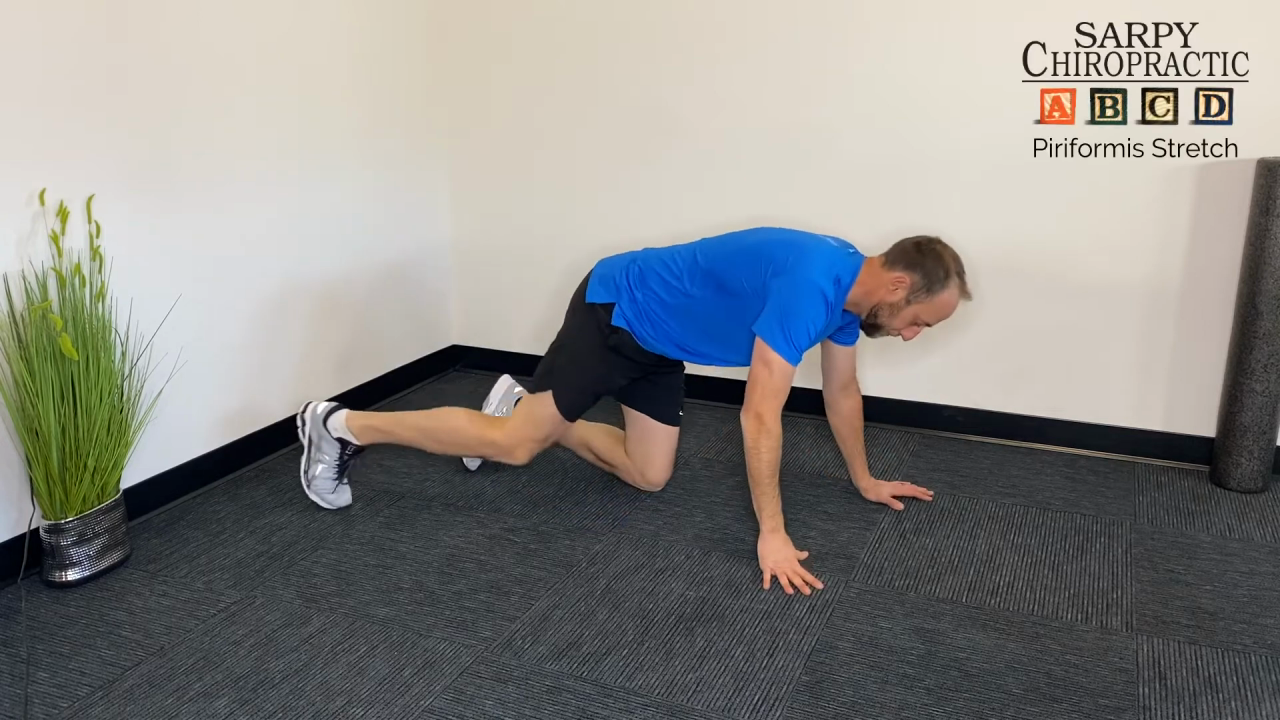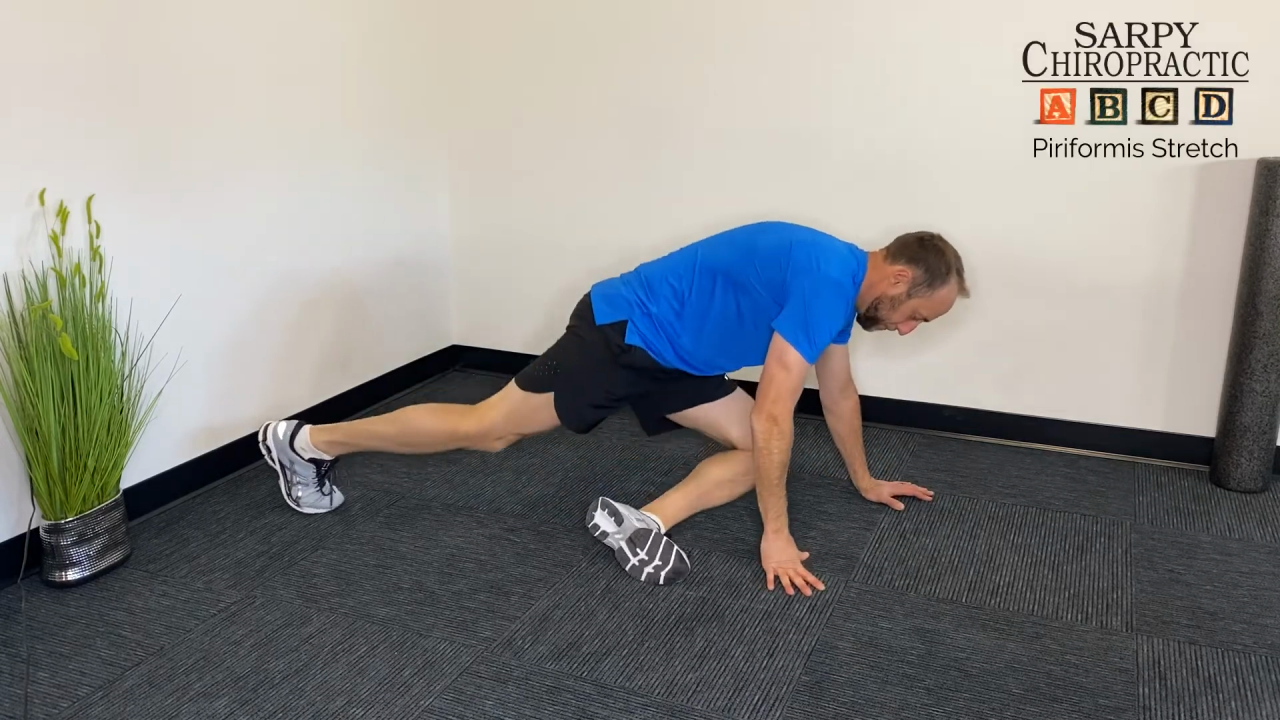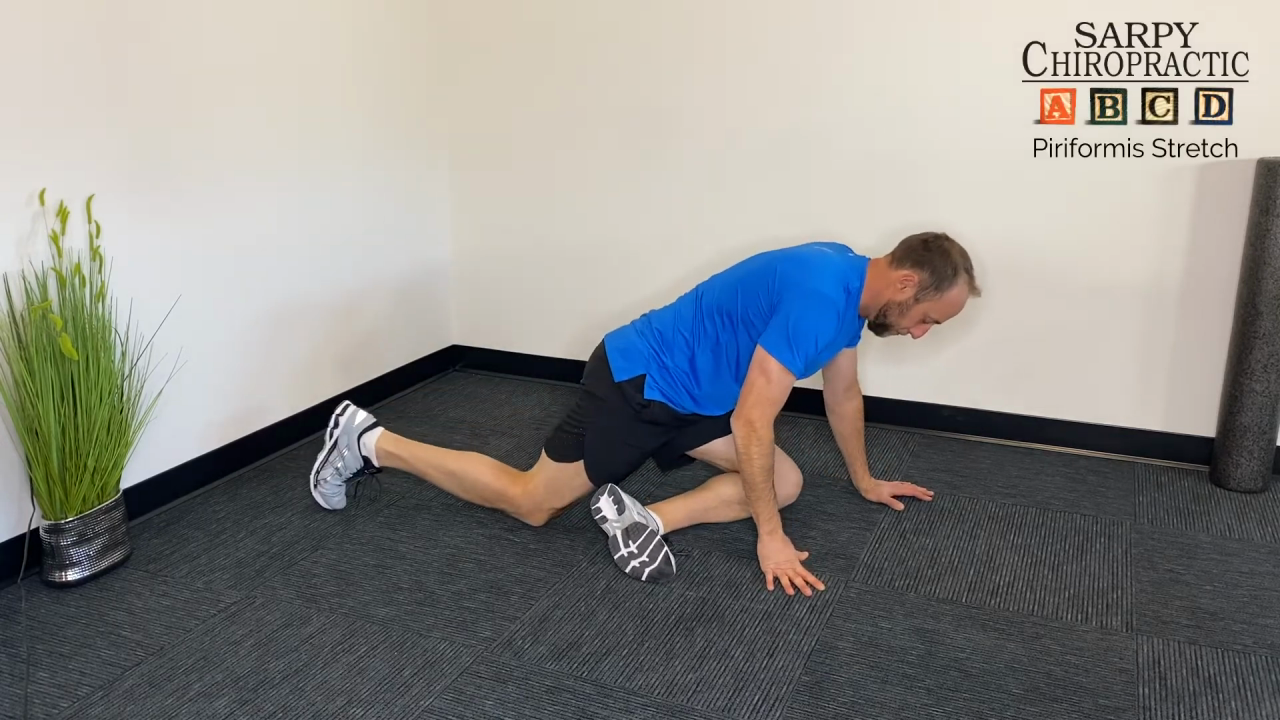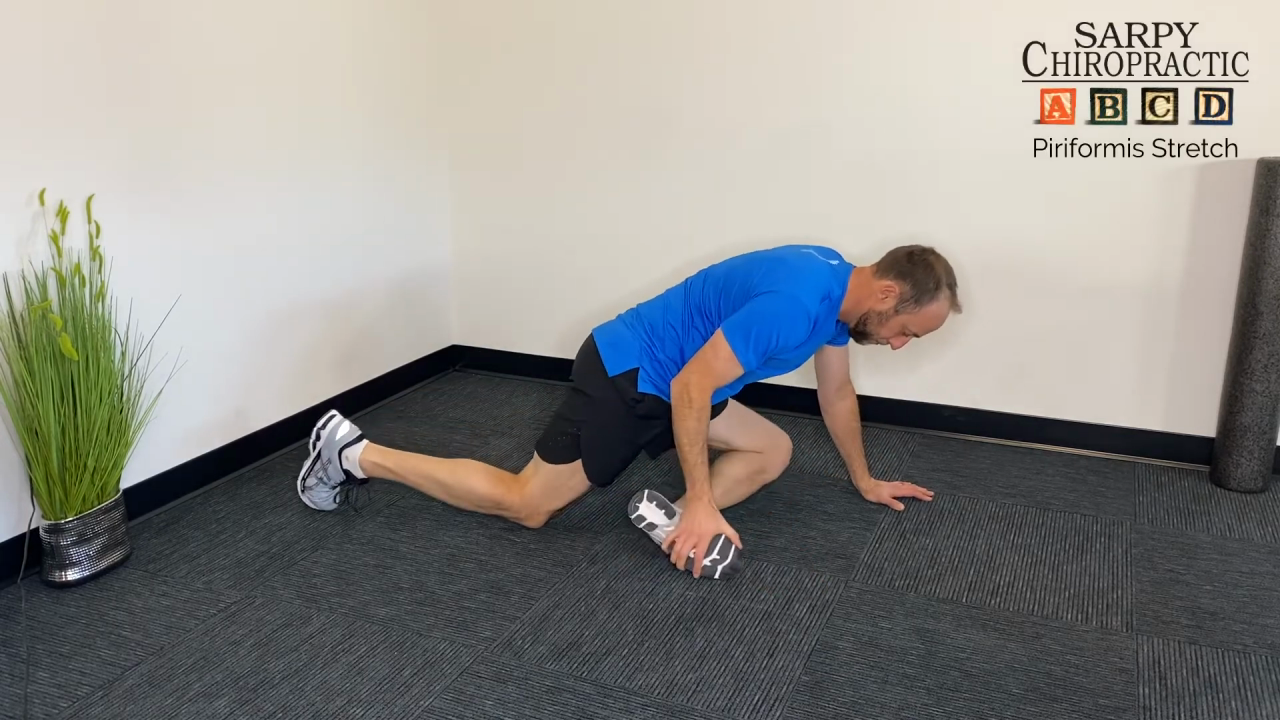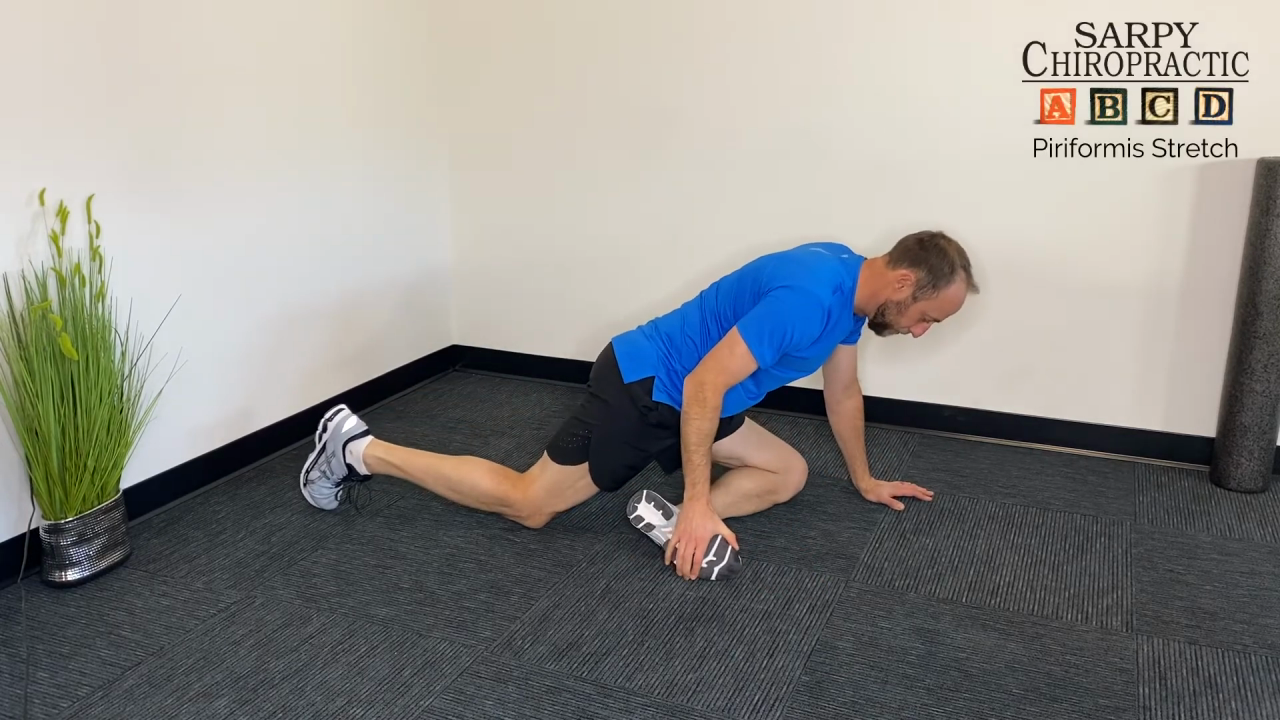
dt=1s
person 1, frame 1
left shoulder: (850, 288)
right shoulder: (811, 284)
left elbow: (842, 392)
right elbow: (760, 418)
left wrist: (864, 480)
right wrist: (772, 535)
left hip: (654, 336)
right hip: (617, 311)
left knee: (648, 475)
right knee: (516, 444)
left ankle: (523, 403)
right ankle: (342, 425)
person 1, frame 2
left shoulder: (841, 282)
right shoulder: (828, 282)
left elbow: (839, 392)
right elbow: (773, 417)
left wrist: (865, 481)
right wrist: (776, 536)
left hip: (666, 352)
right hip: (623, 332)
left knee: (759, 453)
right knee: (487, 430)
left ankle: (643, 523)
right ankle: (306, 443)
person 1, frame 3
left shoulder: (849, 284)
right shoulder: (820, 296)
left elbow: (843, 392)
right elbow: (751, 422)
left wrist: (865, 481)
right wrist: (770, 537)
left hip: (680, 393)
right hip: (636, 382)
left knee: (785, 482)
right knee: (529, 503)
left ankle: (642, 519)
right ankle: (371, 442)
person 1, frame 4
left shoulder: (838, 285)
right shoulder: (796, 302)
left elbow: (837, 392)
right elbow: (692, 388)
left wrist: (865, 480)
right wrist: (702, 505)
left hip: (663, 380)
right hip: (627, 375)
left knee: (774, 450)
right knee: (526, 505)
left ankle: (671, 519)
right ankle: (357, 453)
person 1, frame 5
left shoulder: (849, 280)
right shoulder: (810, 297)
left elbow: (843, 390)
right elbow: (705, 386)
left wrist: (865, 481)
right wrist: (699, 505)
left hip: (677, 391)
right hip: (644, 387)
left knee: (789, 474)
right knee: (527, 504)
left ankle: (670, 517)
right ankle: (361, 449)
